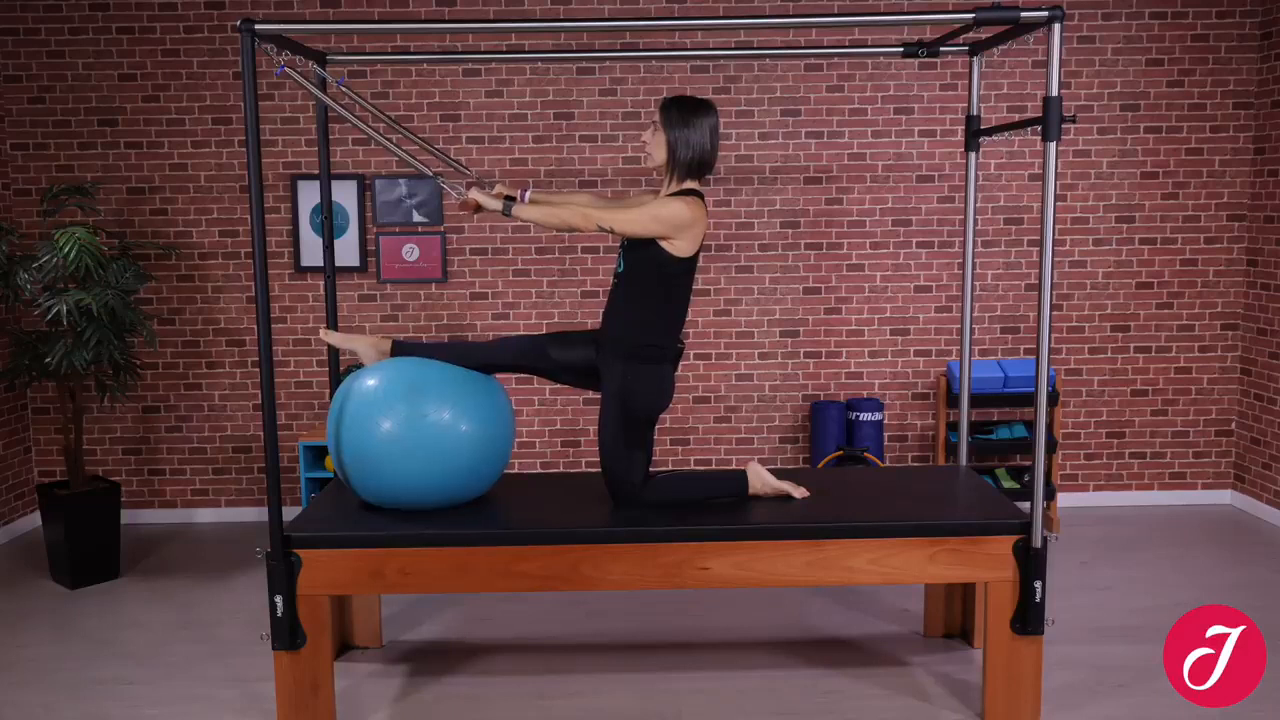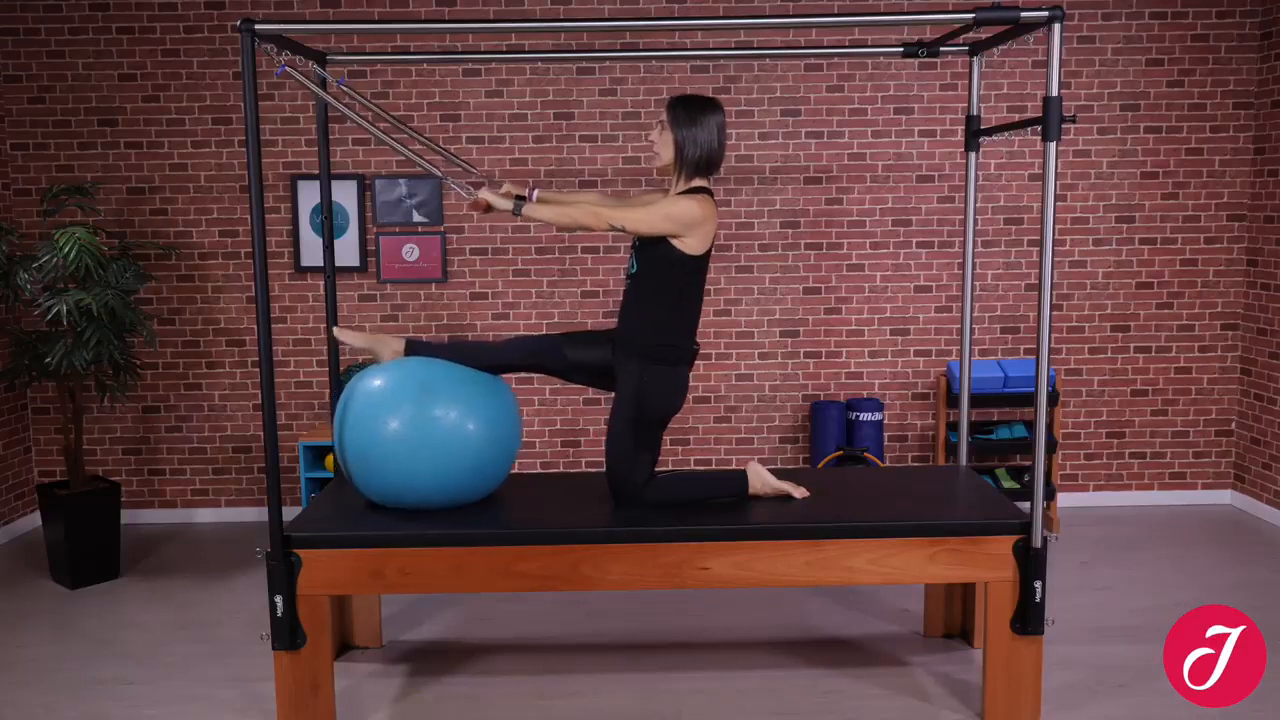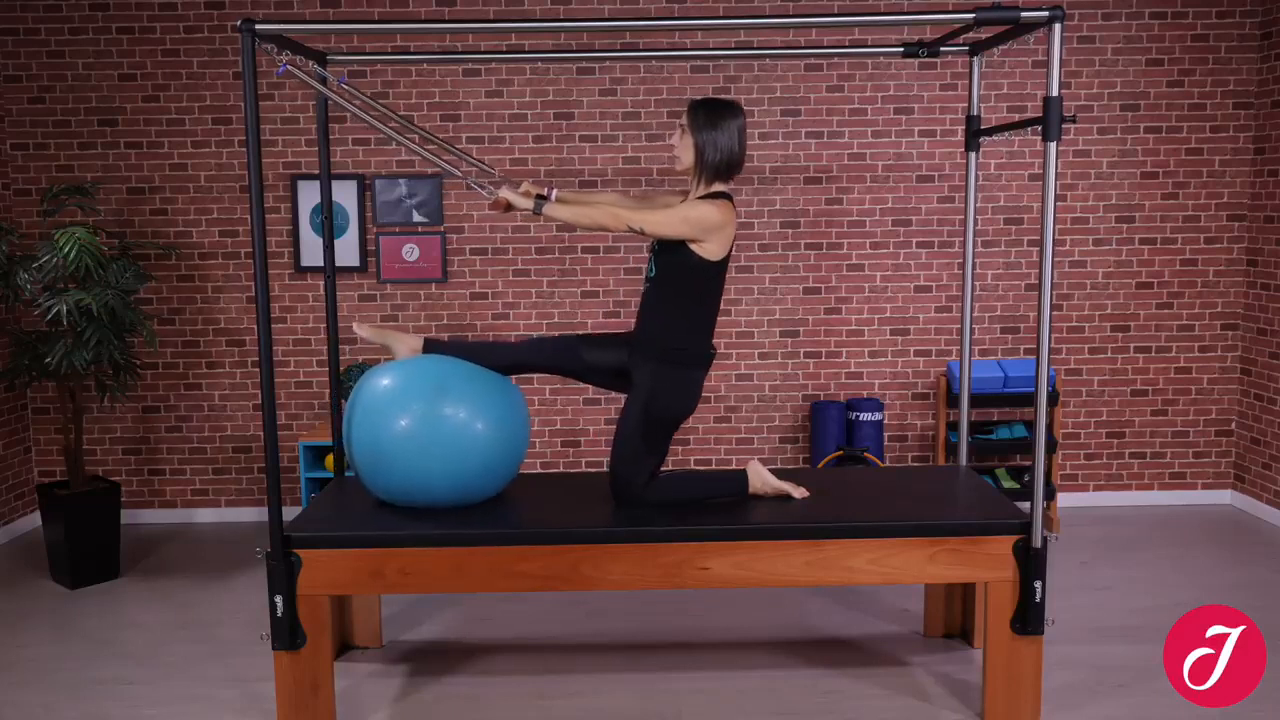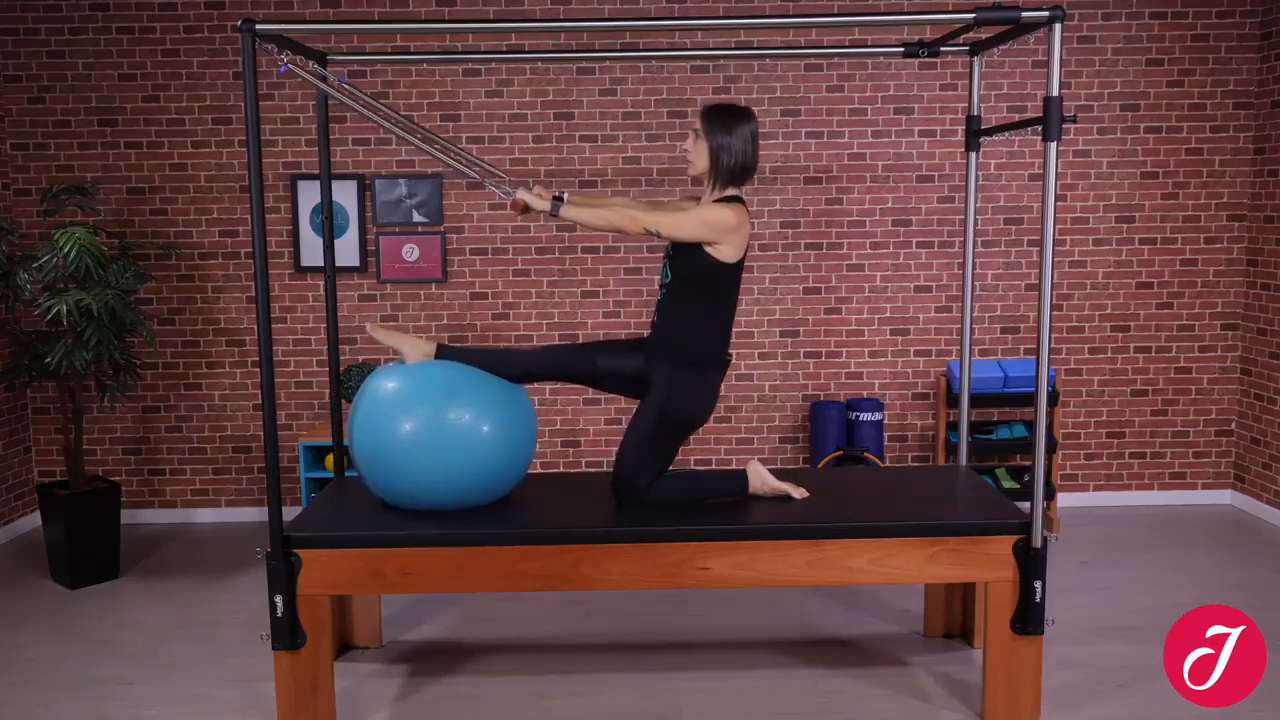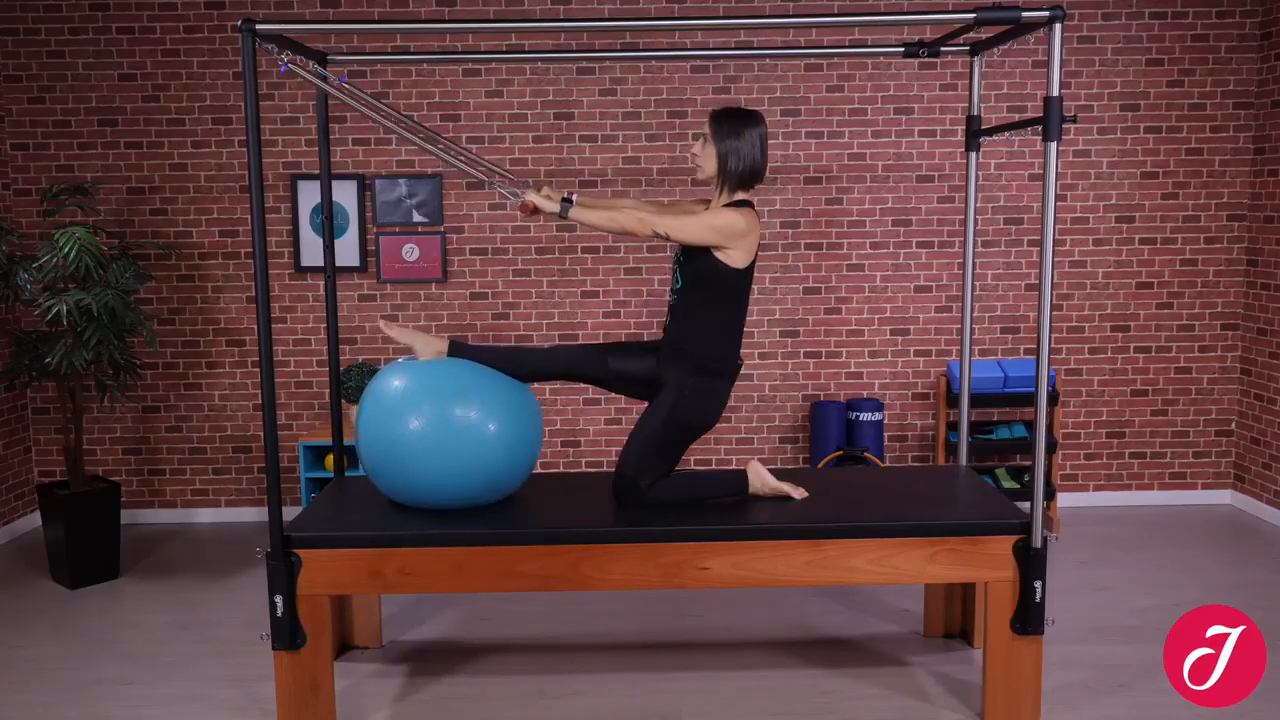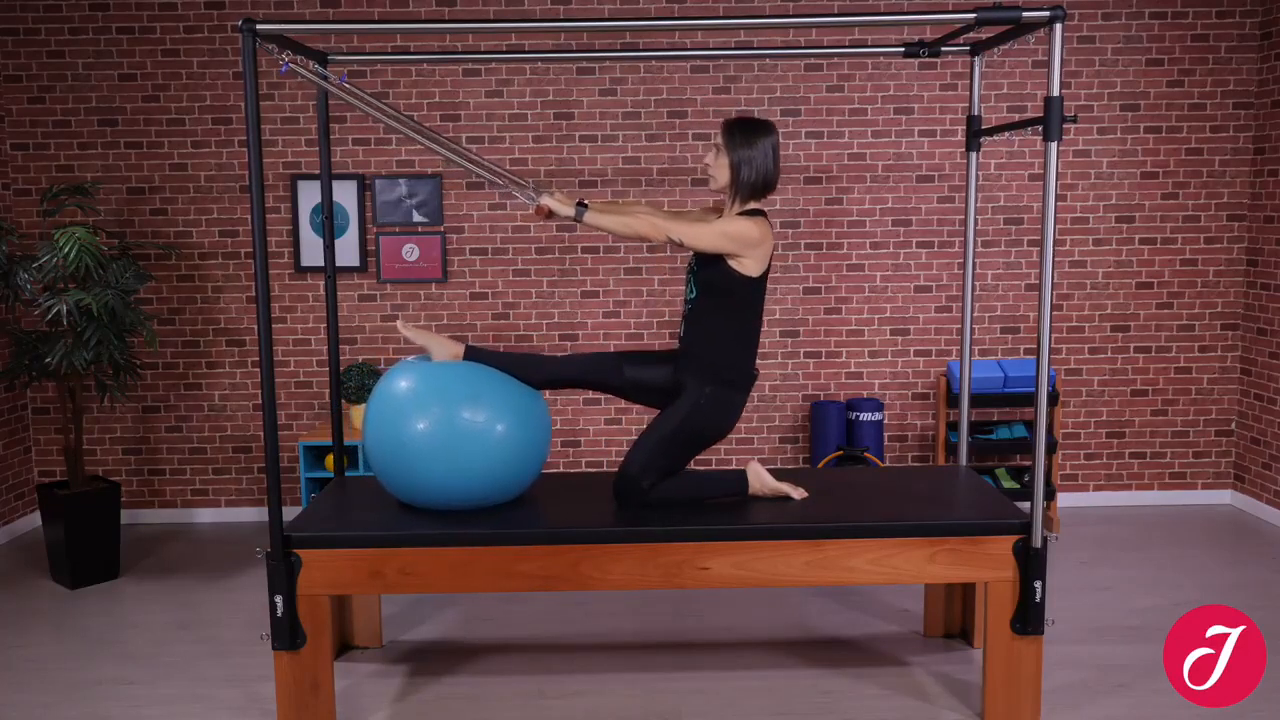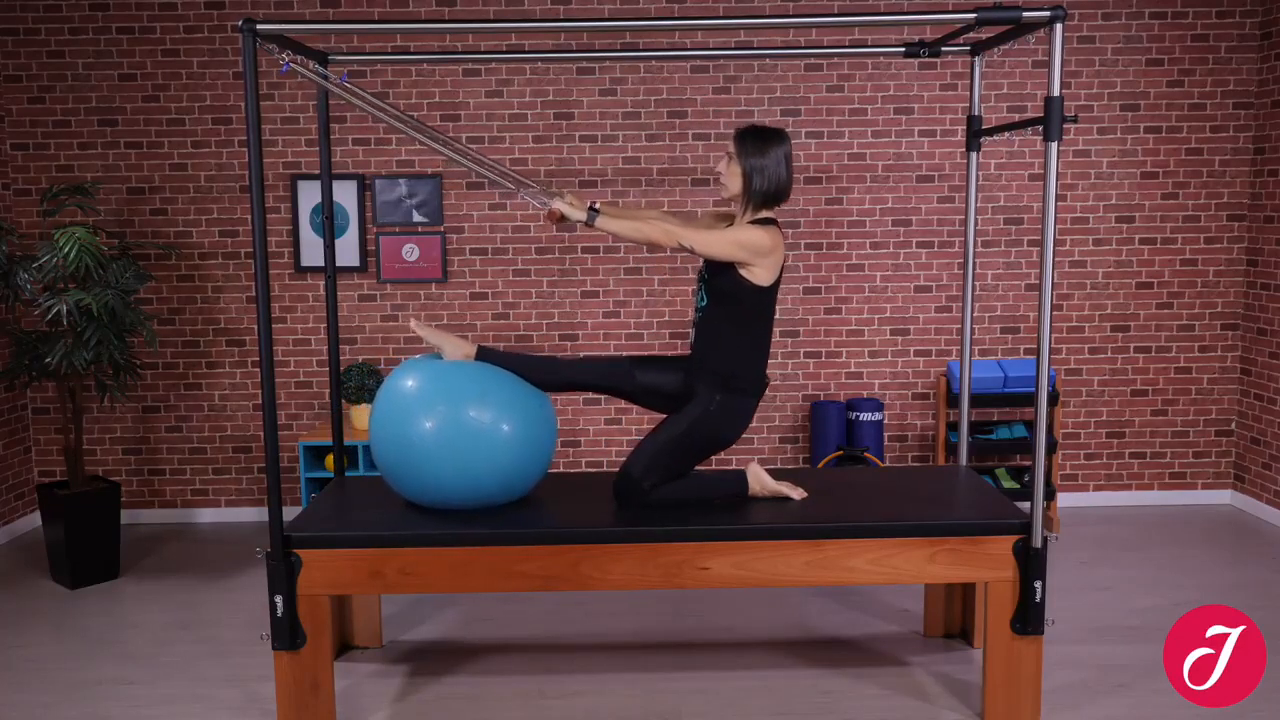
dt=0.5s
person 1, frame 1
left shoulder: (684, 211)
right shoulder: (664, 199)
left elbow: (586, 221)
right elbow: (596, 201)
left wrist: (503, 209)
right wrist: (524, 194)
left hip: (642, 365)
right hip: (617, 348)
left knee: (628, 488)
right knee: (510, 352)
left ankle: (748, 481)
right ankle: (388, 350)
person 1, frame 2
left shoulder: (694, 208)
right shoulder: (673, 198)
left elbow: (598, 219)
right elbow: (604, 201)
left wrist: (515, 207)
right wrist: (532, 193)
left hip: (657, 365)
right hip: (630, 348)
left knee: (629, 488)
right knee: (525, 352)
left ankle: (749, 482)
right ankle: (403, 351)
person 1, frame 3
left shoulder: (714, 213)
right shoulder: (690, 202)
left elbow: (616, 220)
right elbow: (622, 200)
left wrist: (535, 206)
right wrist: (550, 194)
left hip: (674, 369)
right hip: (648, 351)
left knee: (630, 487)
right knee: (541, 352)
left ankle: (749, 481)
right ankle: (421, 348)
person 1, frame 4
left shoulder: (727, 217)
right shoulder: (704, 207)
left elbow: (631, 223)
right elbow: (632, 206)
left wrist: (550, 208)
right wrist: (560, 199)
left hip: (690, 374)
right hip: (661, 356)
left knee: (632, 488)
right knee: (557, 361)
left ankle: (749, 481)
right ankle: (433, 354)
person 1, frame 5
left shoulder: (737, 221)
right shoulder: (714, 210)
left elbow: (640, 225)
right elbow: (643, 207)
left wrist: (561, 210)
right wrist: (569, 198)
left hip: (701, 379)
right hip: (673, 360)
left knee: (632, 488)
right knee: (568, 361)
left ankle: (749, 481)
right ankle: (445, 350)
person 1, frame 6
left shoulder: (750, 230)
right shoulder: (725, 218)
left elbow: (654, 230)
right elbow: (655, 214)
left wrist: (575, 214)
right wrist: (580, 204)
left hip: (716, 389)
right hip: (688, 369)
left knee: (632, 489)
right knee: (577, 369)
left ankle: (748, 482)
right ankle: (460, 355)
person 1, frame 7
left shoulder: (762, 239)
right shoulder: (735, 224)
left elbow: (666, 237)
right elbow: (665, 220)
left wrist: (588, 218)
right wrist: (591, 209)
left hip: (726, 396)
right hip: (699, 375)
left knee: (632, 489)
left ankle: (748, 483)
right ankle: (471, 355)
